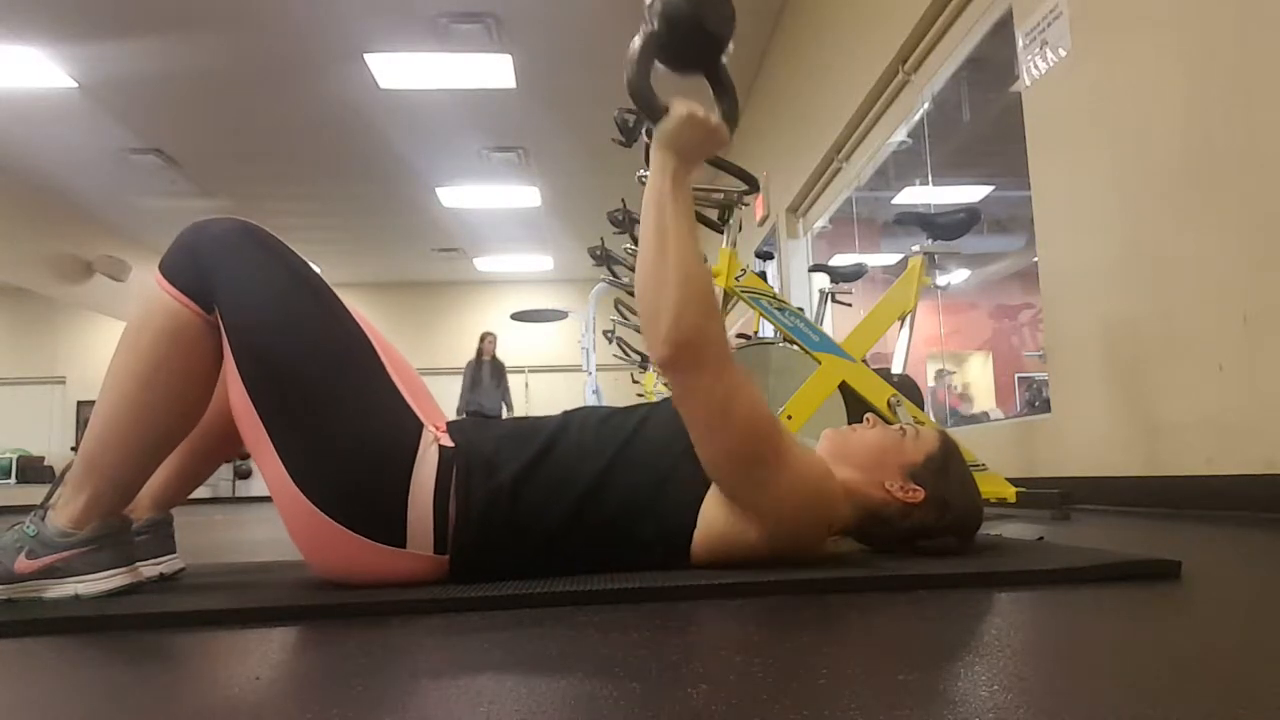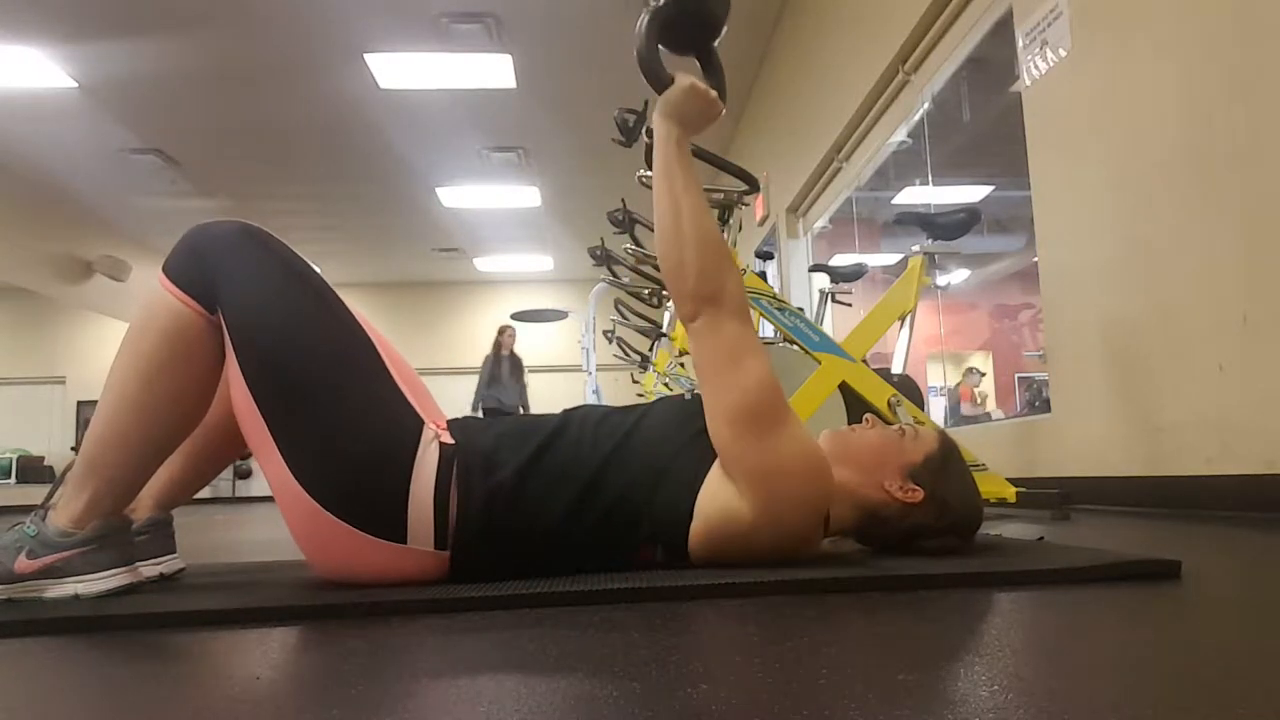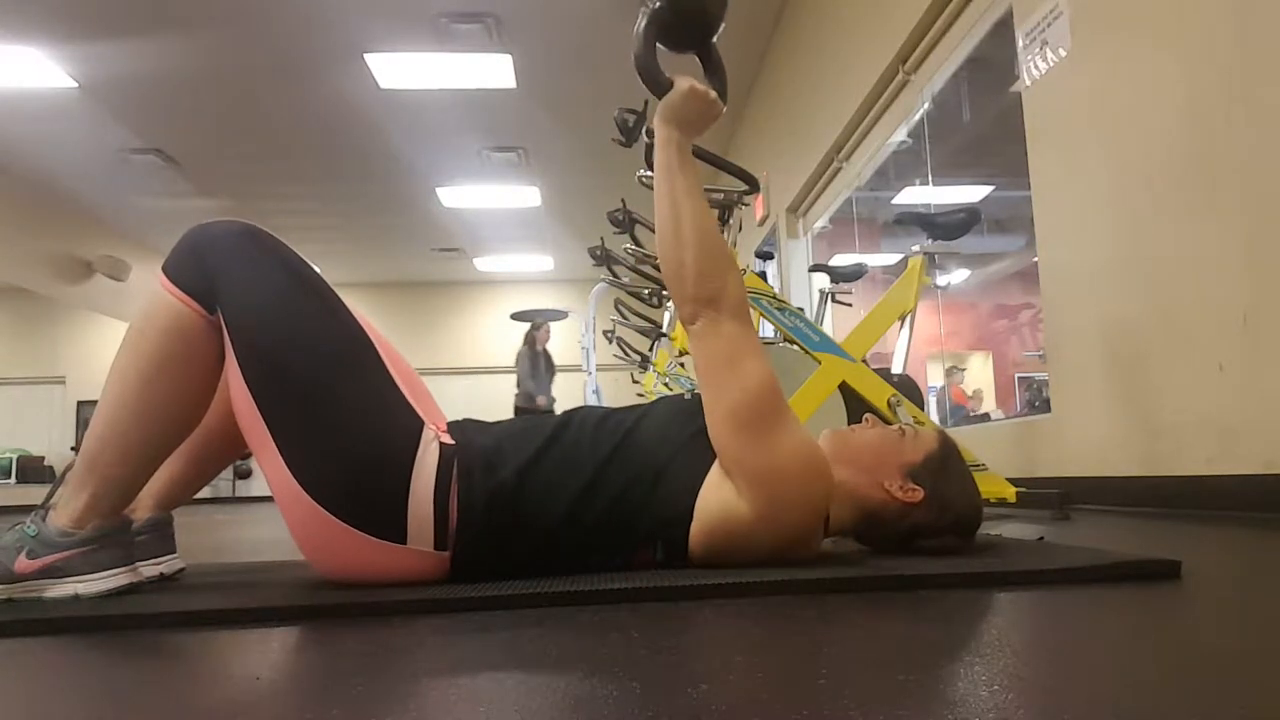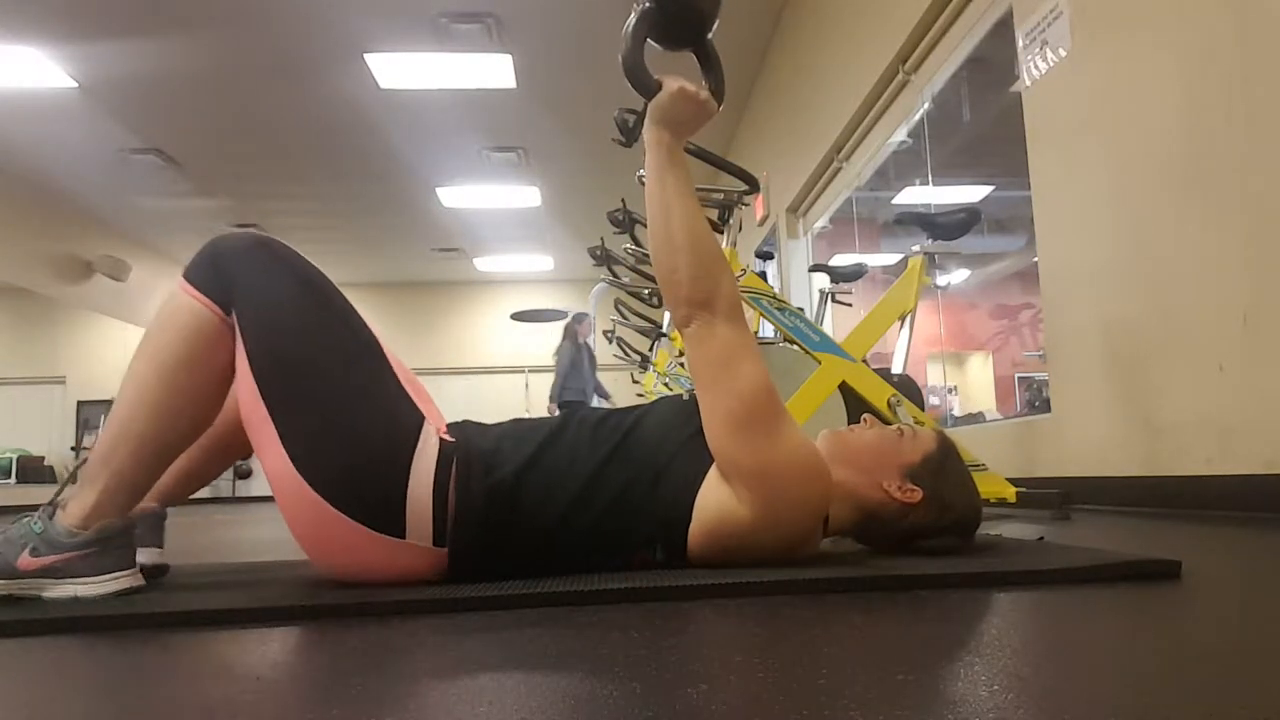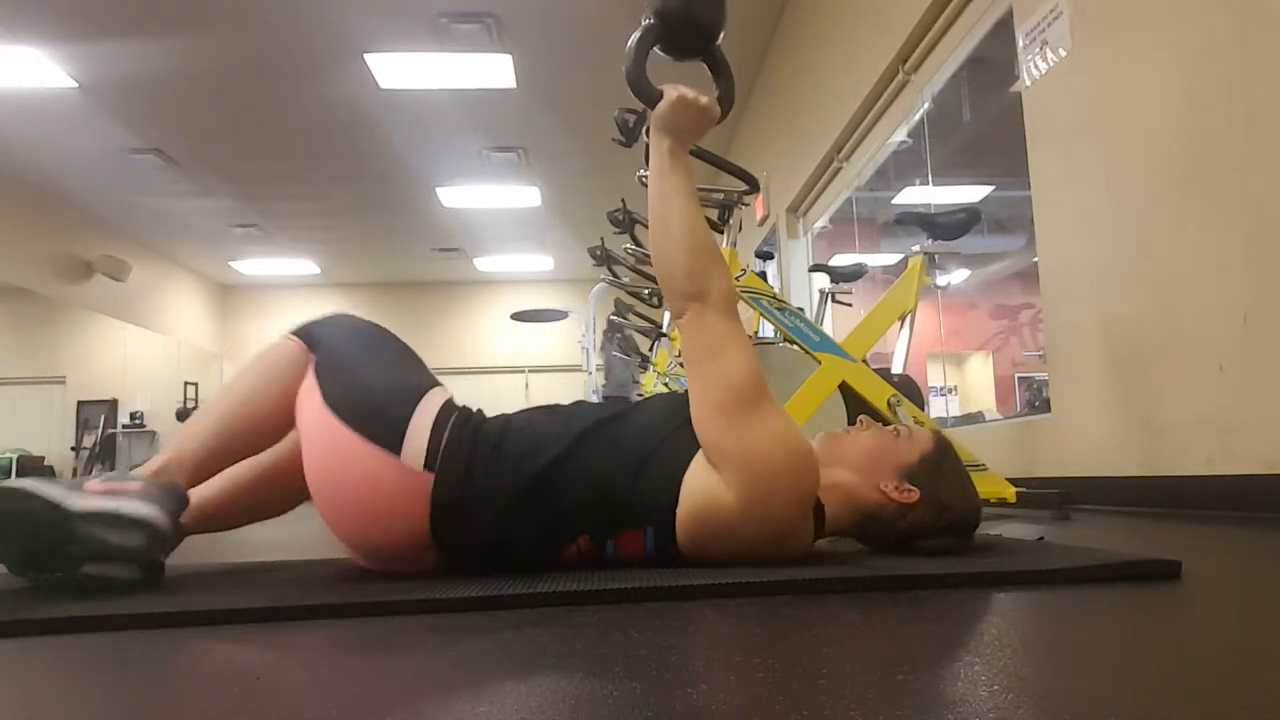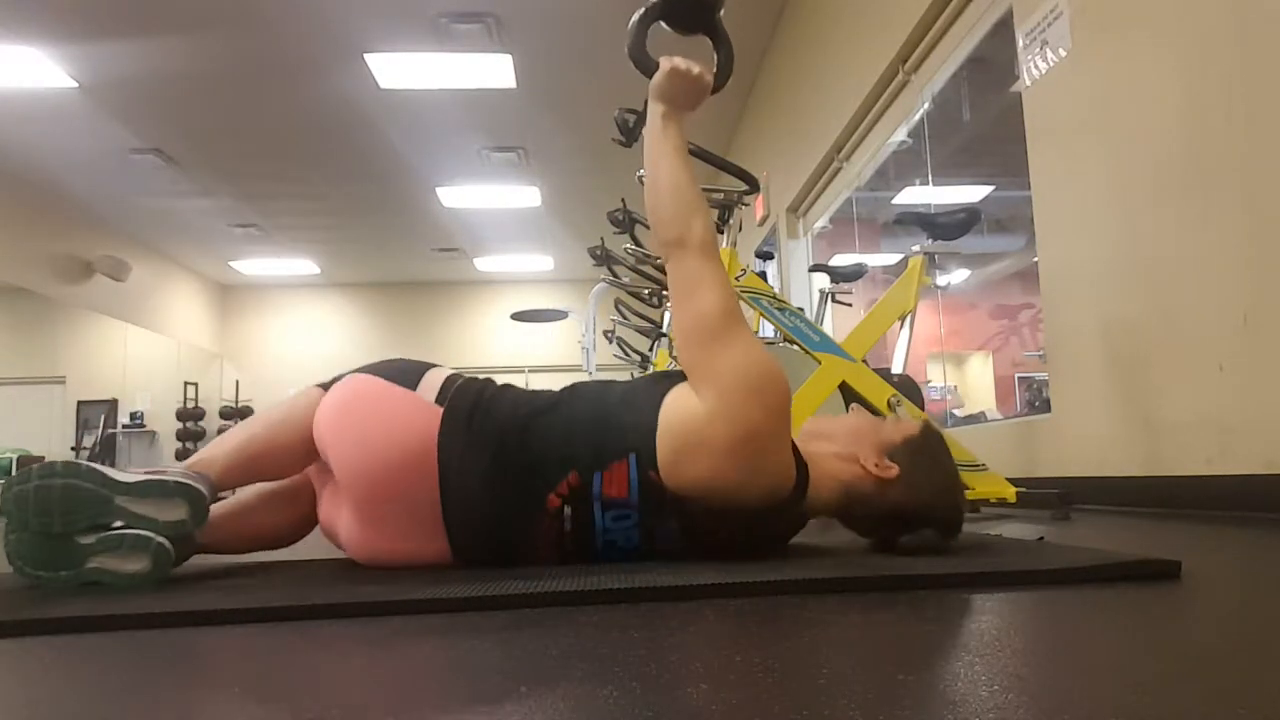
dt=0.4s
person 1, frame 1
left shoulder: (792, 505)
right shoulder: (782, 493)
left elbow: (682, 347)
right elbow: (691, 348)
left wrist: (669, 170)
right wrist: (674, 184)
left hip: (409, 507)
right hip: (441, 479)
left knee: (219, 252)
right knee: (248, 332)
right ankle: (122, 523)
person 1, frame 2
left shoulder: (789, 490)
right shoulder: (780, 492)
left elbow: (710, 308)
right elbow: (713, 319)
left wrist: (672, 138)
left hip: (406, 508)
right hip: (437, 487)
left knee: (222, 257)
right knee: (249, 334)
right ankle: (126, 524)
person 1, frame 3
left shoulder: (790, 490)
right shoulder: (780, 497)
left elbow: (712, 309)
right elbow: (712, 317)
left wrist: (674, 142)
left hip: (409, 508)
right hip: (443, 483)
left knee: (221, 258)
right knee: (253, 338)
right ankle: (128, 523)
person 1, frame 4
left shoulder: (788, 492)
right shoulder: (781, 507)
left elbow: (705, 311)
left wrist: (664, 144)
left hip: (412, 509)
right hip: (443, 499)
left knee: (240, 265)
right knee: (267, 351)
left ankle: (80, 532)
right ankle: (129, 517)
person 1, frame 5
left shoulder: (776, 477)
right shoulder: (781, 516)
left elbow: (700, 303)
left wrist: (669, 149)
left hip: (420, 468)
right hip: (437, 527)
left knee: (330, 338)
left ankle: (147, 492)
right ankle: (146, 524)
person 1, frame 6
left shoulder: (753, 418)
right shoulder: (770, 511)
left elbow: (687, 254)
left wrist: (666, 118)
right hip: (449, 531)
left ankle: (172, 488)
right ankle: (159, 533)
